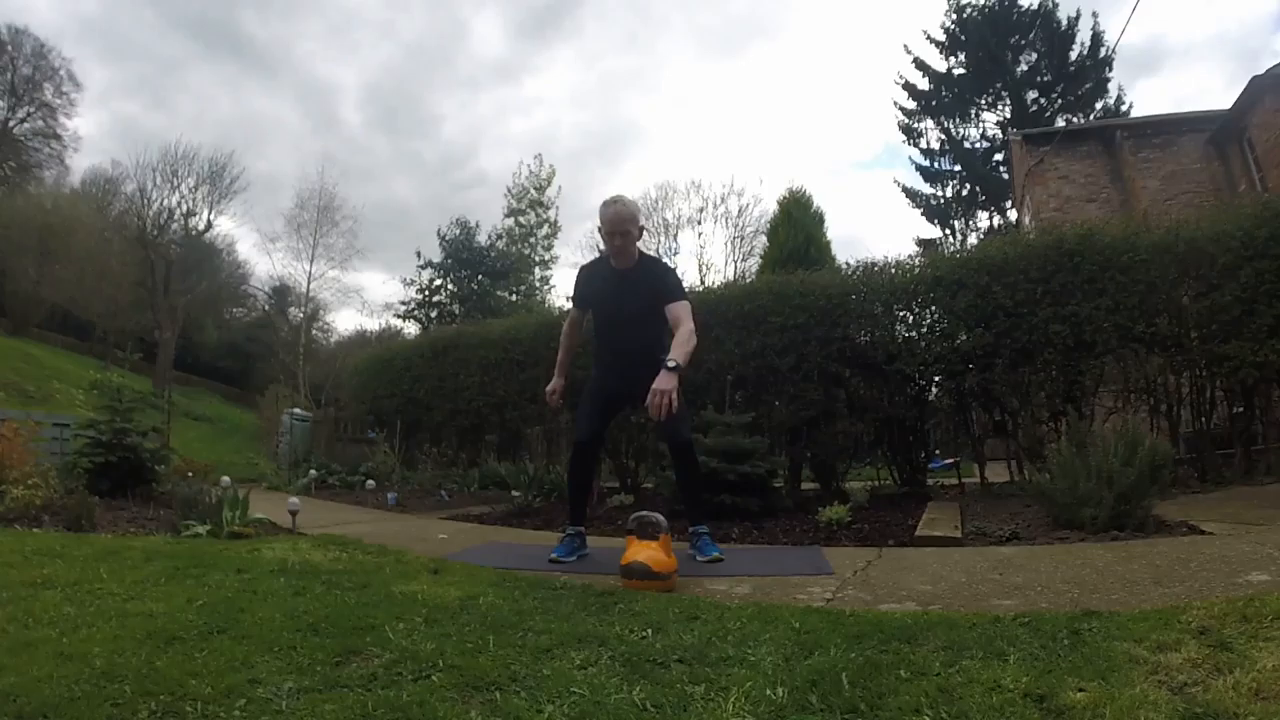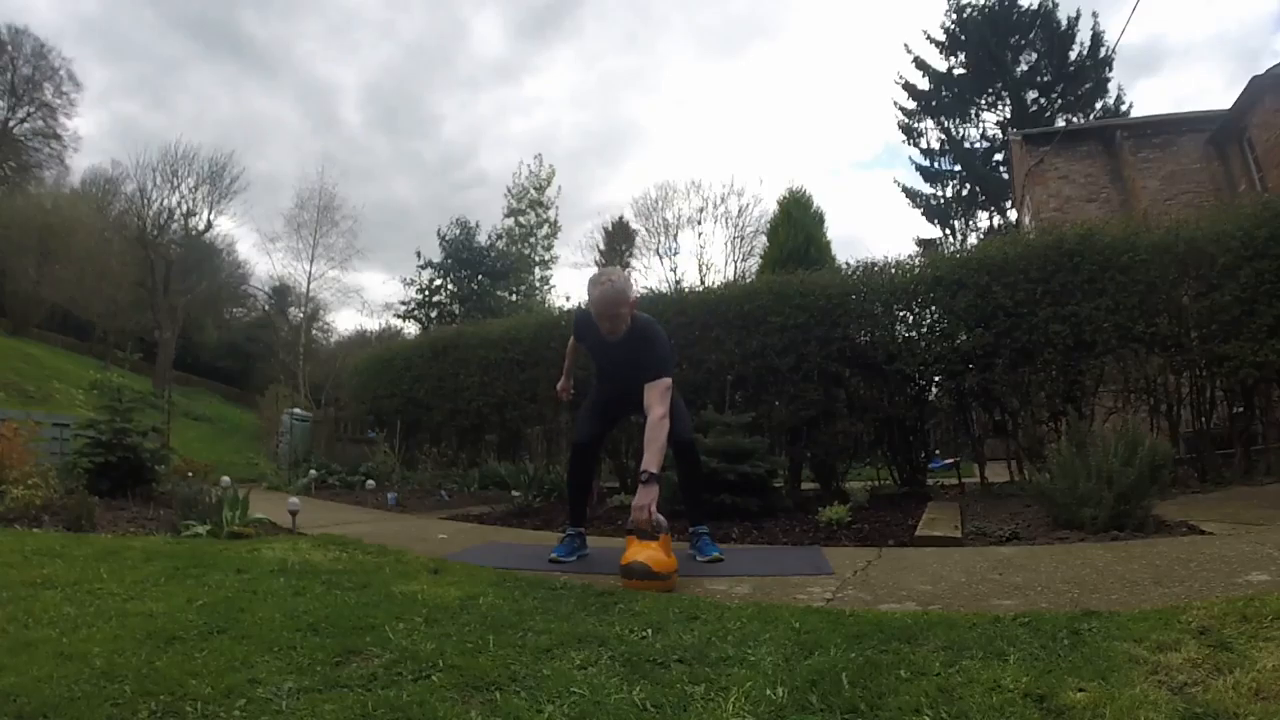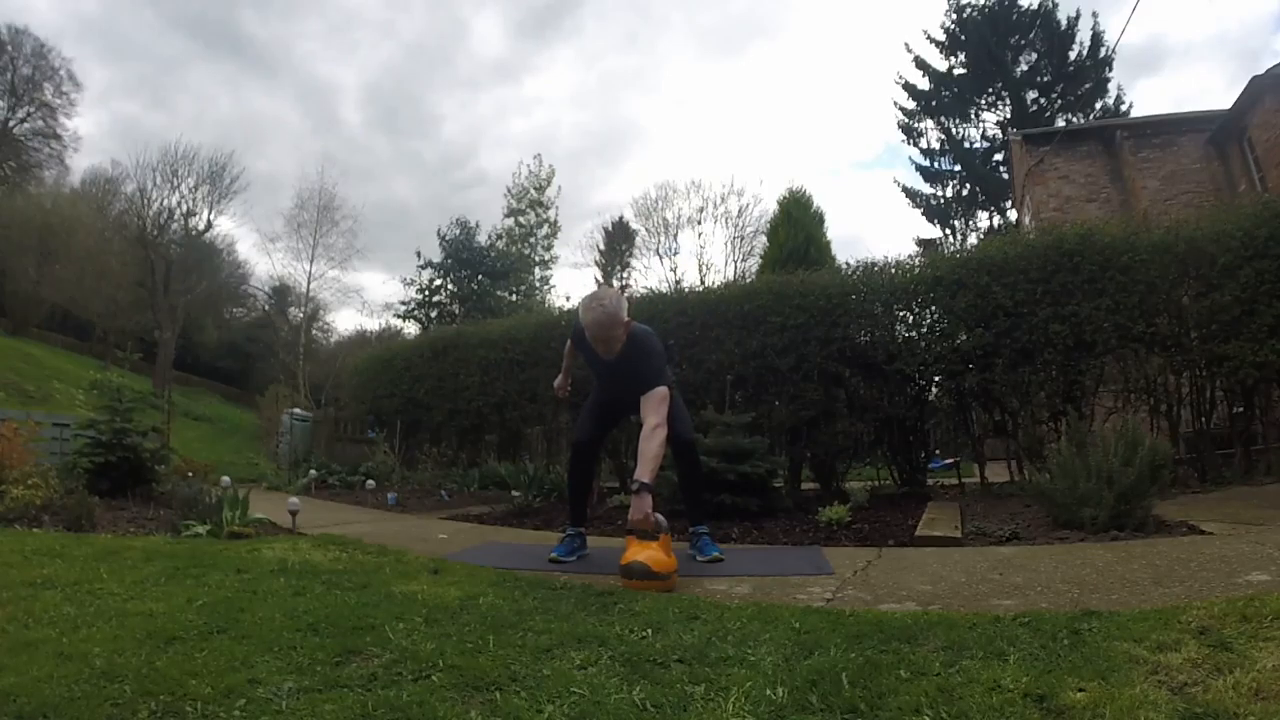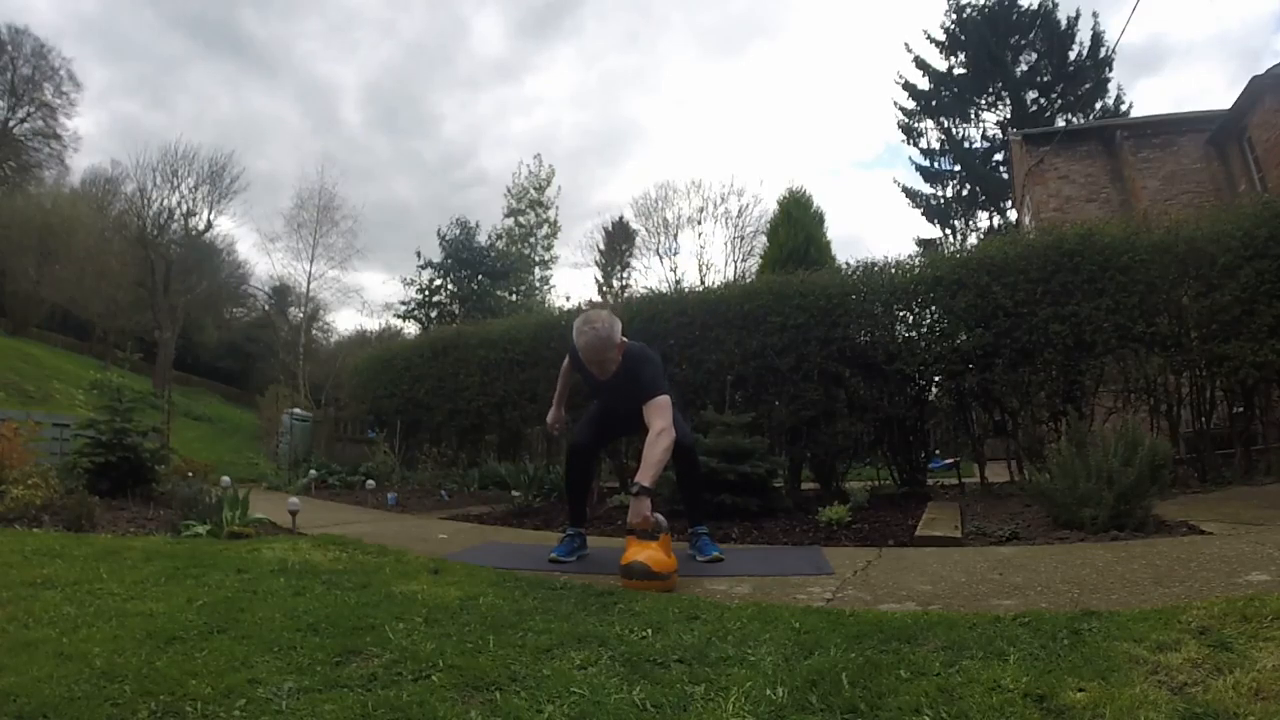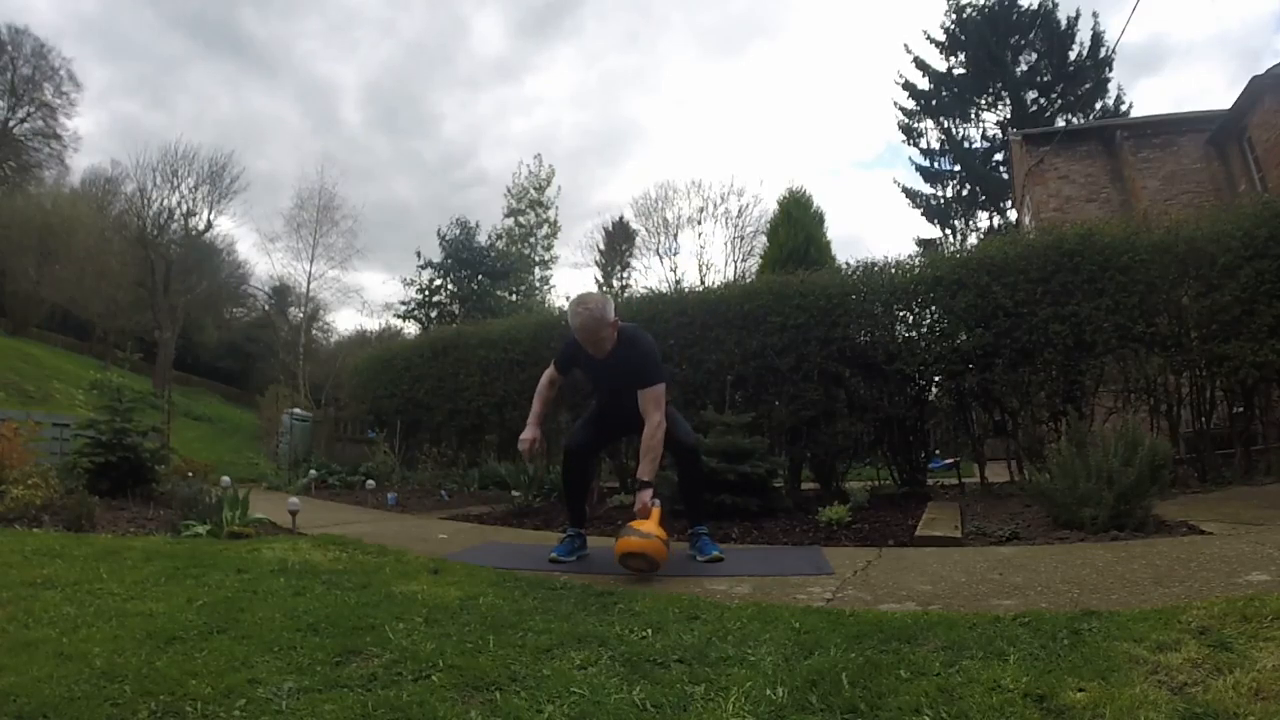
dt=0.3s
person 1, frame 1
left shoulder: (660, 274)
right shoulder: (590, 275)
left elbow: (686, 329)
right elbow: (573, 322)
left wrist: (671, 369)
right wrist: (559, 375)
left hip: (656, 376)
right hip: (606, 378)
left knee: (681, 441)
right knee: (583, 443)
left ankle: (699, 532)
right ankle: (575, 533)
person 1, frame 2
left shoulder: (652, 337)
right shoulder: (585, 321)
left elbow: (658, 414)
left wrist: (647, 480)
right wrist: (566, 377)
left hip: (652, 390)
right hip: (608, 389)
left knee: (684, 442)
right knee: (582, 444)
left ankle: (699, 533)
right ankle: (575, 534)
person 1, frame 3
left shoulder: (647, 346)
right shoulder: (583, 332)
left elbow: (655, 424)
left wrist: (642, 488)
right wrist: (564, 375)
left hip: (654, 391)
right hip: (608, 391)
left knee: (685, 441)
right knee: (582, 443)
left ankle: (699, 532)
right ankle: (576, 533)
person 1, frame 4
left shoulder: (644, 362)
right shoulder: (581, 352)
left elbow: (663, 430)
left wrist: (641, 491)
right wrist: (557, 407)
left hip: (650, 406)
right hip: (608, 410)
left knee: (683, 446)
right knee: (578, 447)
left ankle: (699, 533)
right ankle: (575, 534)
person 1, frame 5
left shoulder: (640, 346)
right shoulder: (576, 345)
left elbow: (654, 419)
right elbow: (550, 380)
left wrist: (644, 485)
right wrist: (533, 425)
left hip: (651, 409)
right hip: (608, 410)
left knee: (687, 447)
right knee: (574, 449)
left ankle: (698, 533)
right ankle: (575, 533)
